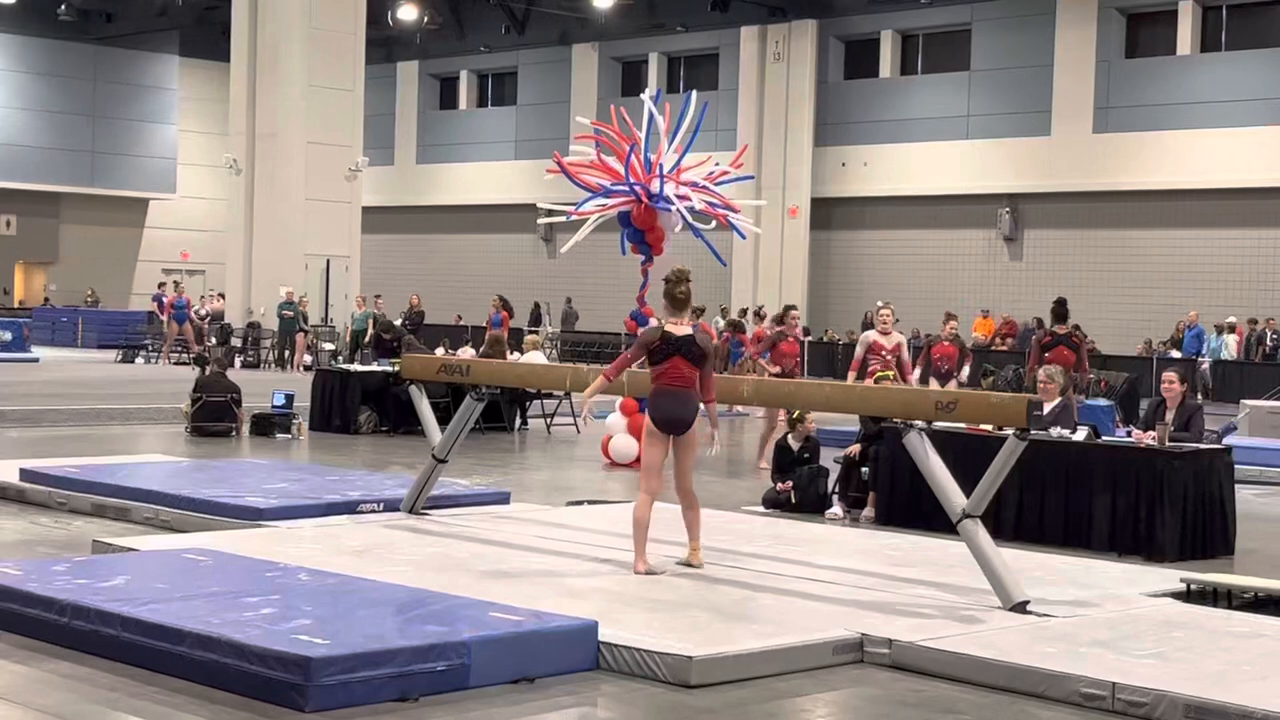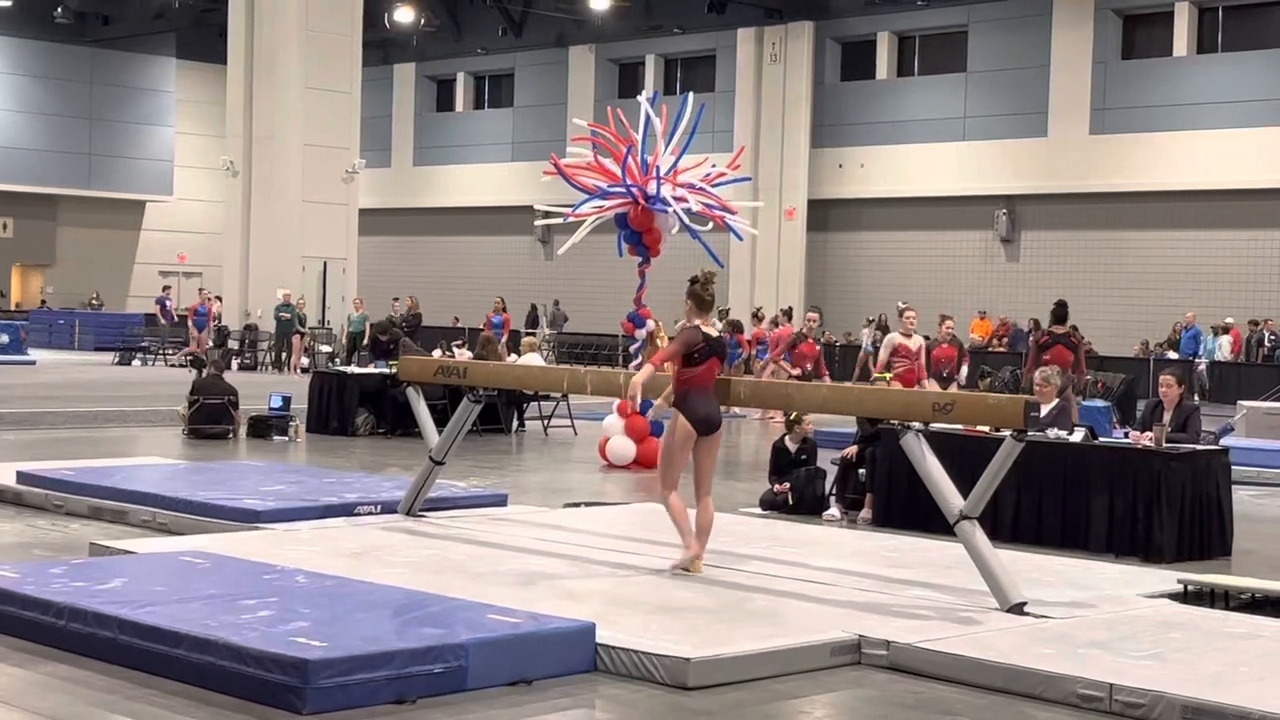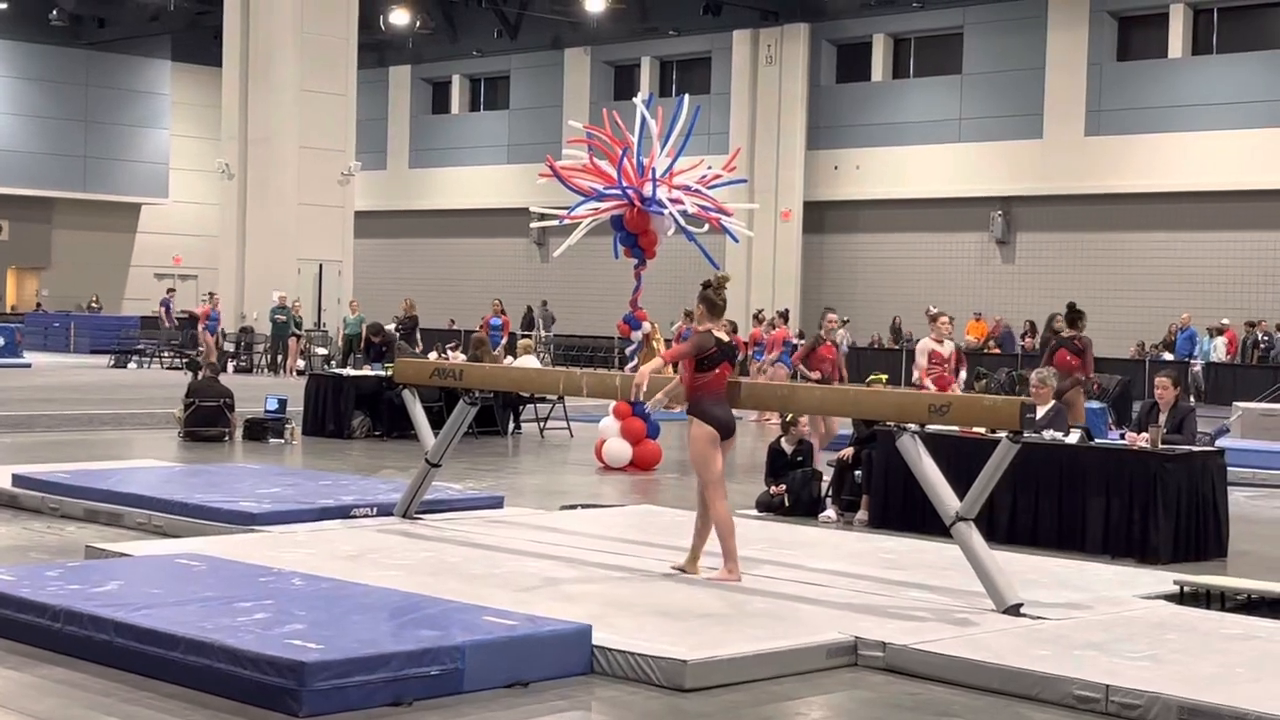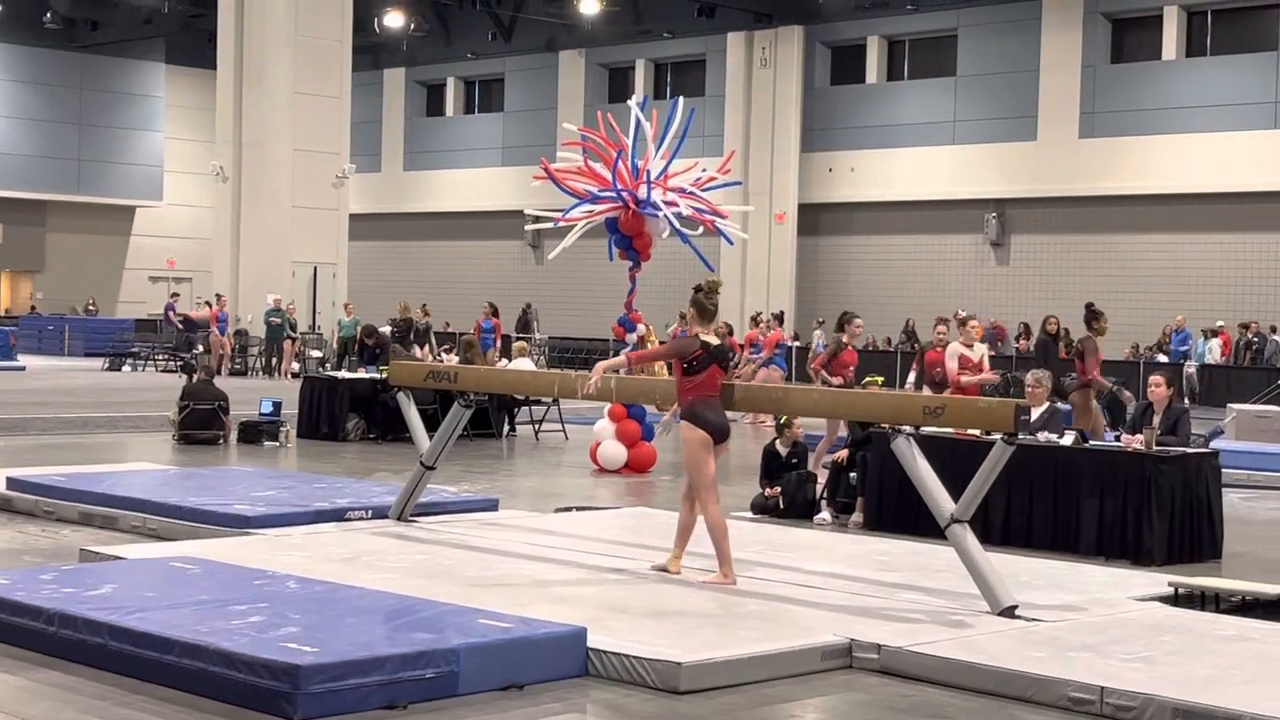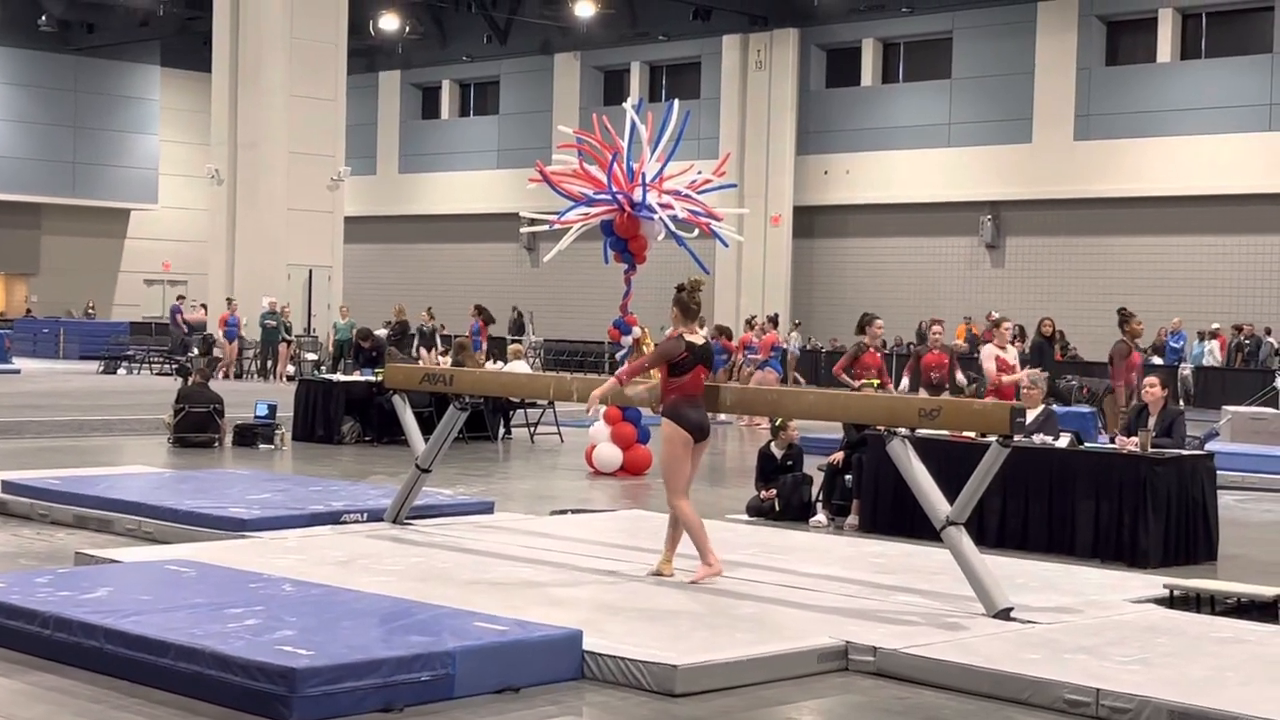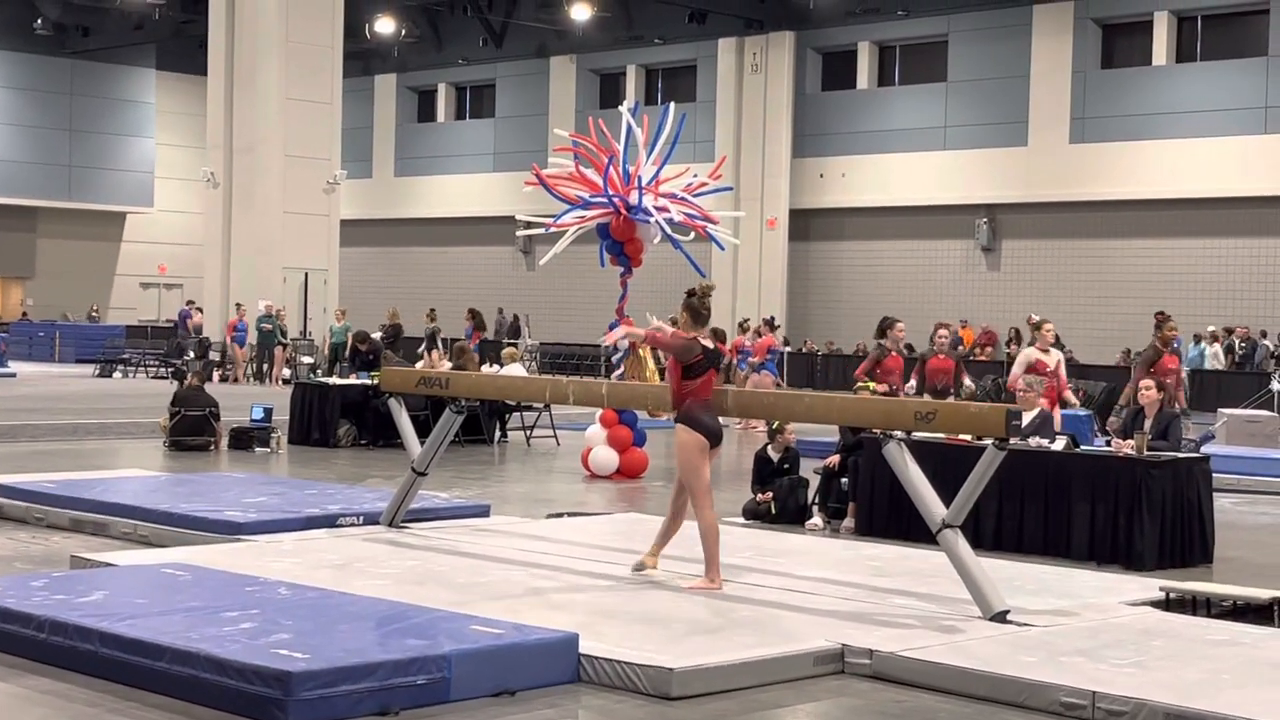
dt=0.4s
person 1, frame 1
left shoulder: (652, 335)
right shoulder: (702, 340)
left elbow: (621, 365)
right elbow: (707, 387)
left wrist: (588, 394)
right wrist: (715, 425)
left hip: (659, 409)
right hip: (687, 411)
left knee: (648, 490)
right knee: (685, 486)
left ankle: (640, 559)
right ankle: (694, 552)
person 1, frame 2
left shoulder: (690, 334)
right shoulder: (720, 341)
left elbow: (663, 356)
left wrist: (639, 378)
left hip: (688, 412)
right hip: (712, 412)
left knee: (668, 486)
right knee: (704, 492)
left ankle: (690, 543)
right ankle: (695, 558)
person 1, frame 3
left shoulder: (703, 339)
right shoulder: (729, 345)
left elbow: (676, 353)
left wrist: (648, 367)
right wrist: (664, 394)
left hip: (704, 418)
right hip: (725, 417)
left knee: (715, 496)
right knee: (708, 494)
left ankle: (731, 567)
right ankle: (692, 560)
person 1, frame 4
left shoulder: (689, 344)
right shoulder: (722, 349)
left elbow: (648, 354)
left wrist: (606, 364)
right wrist: (673, 413)
left hip: (697, 422)
right hip: (719, 422)
left knee: (708, 500)
right knee: (690, 494)
left ankle: (726, 571)
right ankle: (674, 558)
person 1, frame 5
left shoulder: (675, 344)
right shoulder: (706, 347)
left elbow: (637, 367)
left wrist: (600, 391)
right wrist: (647, 387)
left hip: (679, 420)
right hip: (700, 420)
left knee: (677, 498)
right knee: (680, 496)
left ankle: (710, 560)
right ankle: (666, 561)
person 1, frame 6
left shoulder: (688, 346)
right shoulder: (711, 348)
left elbow: (657, 339)
left wrist: (625, 330)
right wrist: (666, 329)
left hip: (692, 425)
right hip: (710, 424)
left knee: (702, 504)
right knee: (679, 496)
left ankle: (713, 576)
right ankle: (653, 553)
